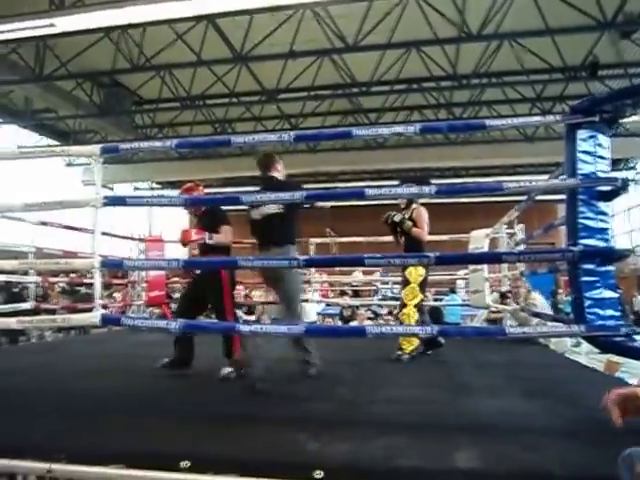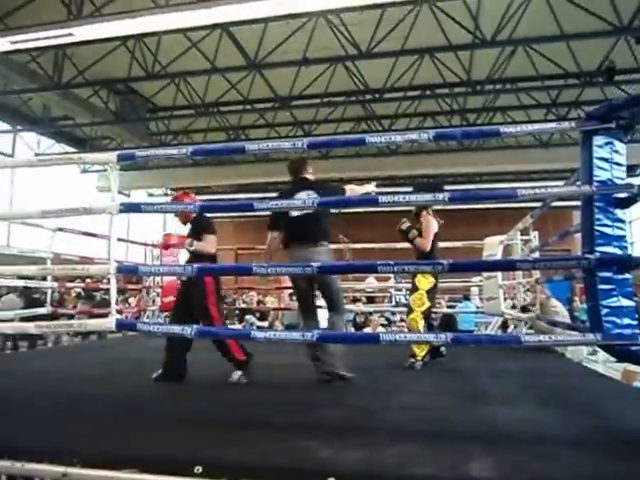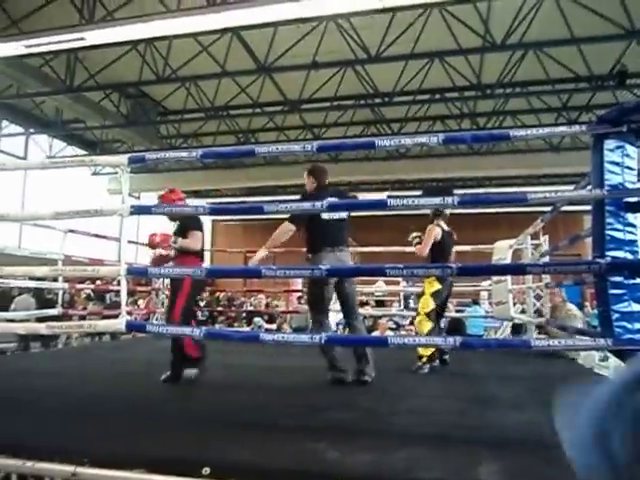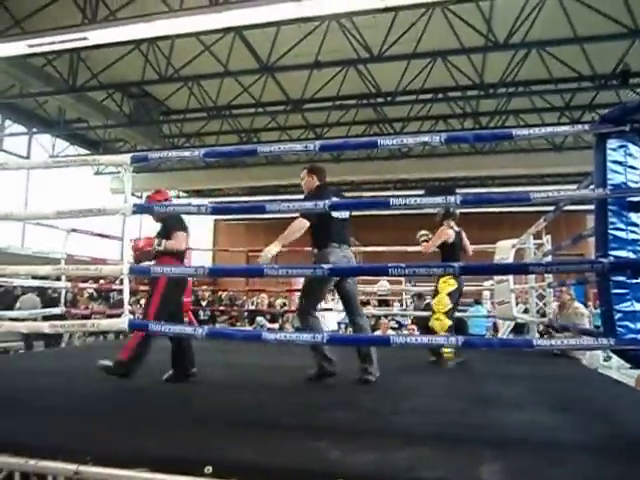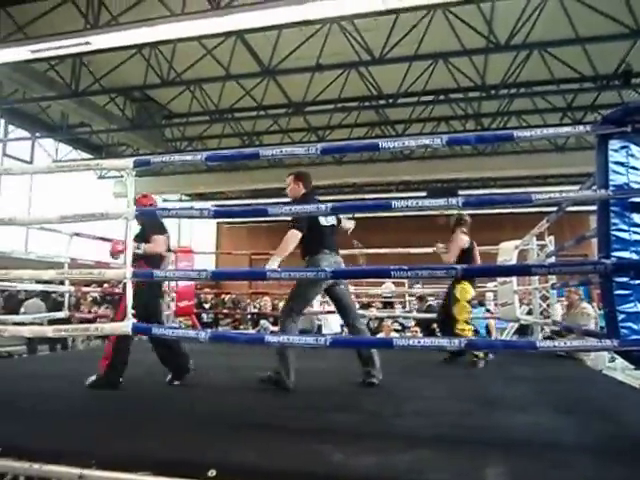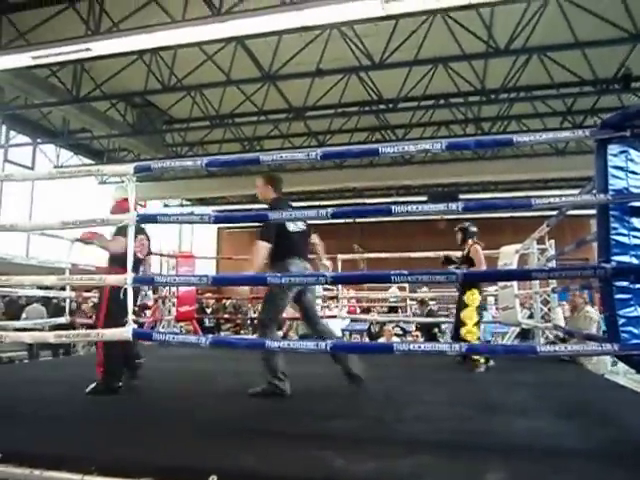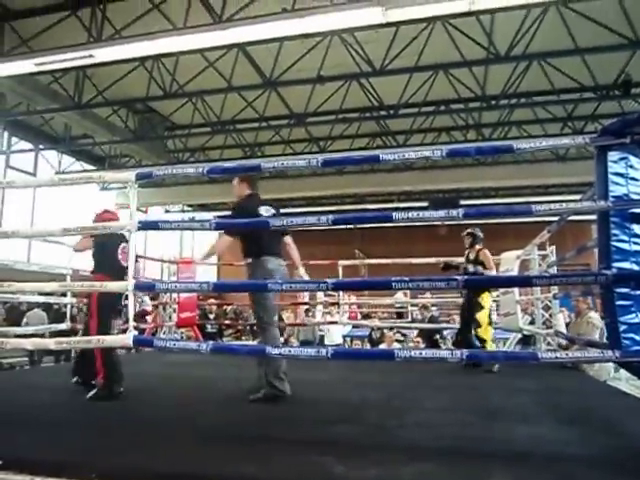
dt=0.2s
person 1, frame 1
right shoulder: (287, 188)
left hip: (265, 257)
right hip: (285, 255)
left knee: (292, 310)
right knee: (291, 313)
left ankle: (309, 361)
person 1, frame 2
left shoulder: (282, 197)
right shoulder: (322, 189)
left elbow: (274, 235)
right elbow: (349, 191)
left wrist: (266, 261)
right wrist: (368, 187)
left hip: (293, 258)
right hip: (319, 254)
left knee: (308, 315)
right knee: (336, 309)
left ankle: (323, 368)
right ankle: (332, 363)
person 1, frame 3
left shoulder: (307, 199)
right shoulder: (341, 196)
left elbow: (290, 227)
left wrist: (264, 250)
left hip: (322, 261)
right hip: (344, 259)
left knee: (320, 318)
right knee: (352, 316)
left ankle: (337, 371)
right ankle: (364, 370)
person 1, frame 4
left shoulder: (315, 197)
right shoulder: (338, 197)
left elbow: (303, 222)
left wrist: (277, 244)
left hip: (327, 257)
right hip: (347, 256)
left knee: (305, 310)
right knee: (356, 314)
left ankle: (326, 363)
right ankle: (369, 369)
person 1, frame 5
left shoulder: (303, 204)
left elbow: (295, 233)
right elbow: (340, 222)
left wrist: (276, 258)
right wrist: (349, 224)
left hip: (318, 263)
right hip: (336, 263)
left knee: (289, 316)
right knee: (352, 318)
left ankle: (283, 375)
right ankle: (372, 372)
person 1, frame 6
left shoulder: (271, 211)
right shoulder: (293, 210)
left elbow: (263, 245)
right elbow: (313, 239)
right wrist: (323, 259)
left hip: (286, 270)
right hip: (304, 269)
left knee: (267, 325)
right knee: (315, 323)
left ankle: (277, 383)
right ankle: (350, 366)
person 1, frame 7
left shoulder: (242, 207)
right shoulder: (271, 208)
left elbow: (227, 239)
right elbow: (288, 240)
left wrist: (204, 257)
right wrist: (300, 268)
left hip: (261, 267)
right hip: (279, 267)
left knee: (266, 327)
right knee: (269, 325)
left ankle: (277, 385)
right ankle: (268, 381)
person 2, frame 1
left shoulder: (215, 213)
right shoulder: (199, 218)
left elbow: (227, 238)
left wrist: (204, 237)
left hip: (219, 270)
right hip: (204, 271)
left knee: (226, 316)
right knee: (183, 311)
left ankle: (236, 361)
right ankle: (182, 358)
person 2, frame 2
left shoulder: (203, 221)
right shoulder: (194, 225)
left elbow: (210, 248)
left wrist: (185, 242)
right wrist: (186, 265)
left hip: (205, 279)
right hip: (193, 279)
left knee: (213, 323)
right knee: (178, 322)
left ankle: (242, 362)
right ankle: (173, 369)
person 2, frame 3
left shoulder: (190, 219)
right shoulder: (184, 222)
left elbow: (196, 244)
left wrist: (170, 240)
right wrist: (165, 256)
left hip: (189, 274)
right hip: (182, 274)
left knee: (177, 318)
right knee: (183, 320)
left ankle: (195, 358)
right ankle: (179, 368)
person 2, frame 4
left shoulder: (173, 220)
right shoulder: (171, 222)
left elbow: (180, 245)
left wrist: (154, 243)
right wrist: (144, 253)
left hip: (169, 274)
right hip: (173, 275)
left knee: (149, 318)
right knee: (174, 321)
left ankle: (124, 364)
right ankle: (184, 368)
person 2, frame 5
left shoulder: (152, 224)
right shoulder: (157, 226)
left elbow: (159, 248)
left wrist: (133, 246)
left hip: (143, 281)
right hip: (153, 282)
right knee: (154, 327)
left ankle: (110, 375)
right ankle: (180, 367)
person 2, frame 6
left shoulder: (126, 227)
right shoulder: (143, 234)
left elbow: (116, 248)
right elbow: (146, 265)
left wrist: (95, 238)
left knee: (106, 329)
right knee: (118, 328)
left ankle: (109, 380)
right ankle: (133, 363)
person 2, frame 7
left shoulder: (104, 236)
right shoulder: (125, 242)
left elbow: (78, 247)
left wrist: (88, 237)
left hip: (101, 291)
right hip: (115, 293)
left knee: (99, 335)
right knee: (91, 333)
left ankle: (111, 385)
right ankle: (83, 375)
person 3, frame 1
left shoulder: (419, 211)
right shoulder: (406, 214)
left elbow: (423, 235)
right elbow: (401, 240)
left wrist: (404, 223)
right wrist: (394, 227)
left hip: (417, 263)
left knee: (409, 305)
right knee: (415, 305)
left ankle: (408, 348)
right ankle: (432, 340)
person 3, frame 2
left shoulder: (429, 220)
right shoulder: (423, 221)
left elbow: (426, 246)
left wrist: (411, 232)
right wrist: (408, 235)
left hip: (427, 272)
right hip: (423, 271)
left knee: (416, 313)
right knee: (423, 312)
left ankle: (420, 355)
right ankle: (435, 348)
person 3, frame 3
left shoulder: (433, 228)
right shoulder: (450, 233)
left elbow: (422, 252)
left wrist: (416, 241)
left hip: (437, 277)
right hip: (446, 278)
left knee: (425, 317)
right knee: (434, 318)
left ankle: (426, 359)
right ankle: (441, 354)
person 3, frame 4
left shoulder: (445, 230)
right shoulder: (460, 232)
left elbow: (427, 249)
right elbow: (469, 252)
left wrist: (423, 238)
left hip: (449, 277)
right hip: (456, 278)
left knee: (440, 315)
right knee: (445, 315)
left ankle: (449, 354)
right ankle: (443, 353)
person 3, frame 5
left shoulder: (459, 236)
right shoulder: (468, 240)
left elbow: (449, 259)
right elbow: (477, 262)
left wrist: (441, 250)
left hip: (463, 283)
right hip: (459, 282)
left knee: (461, 322)
right knee: (444, 317)
left ankle: (480, 353)
right ankle: (457, 350)
person 3, frame 6
left shoulder: (475, 248)
right shoulder: (466, 248)
left elbow: (482, 269)
left wrist: (460, 268)
right wrist: (454, 262)
left hip: (472, 291)
right hip: (464, 290)
left knee: (469, 326)
right knee: (459, 327)
left ankle: (481, 359)
right ankle: (471, 354)
person 3, frame 7
left shoulder: (483, 252)
right shoulder: (468, 253)
left elbow: (493, 272)
left wrist: (476, 270)
right wrist: (454, 267)
left hip: (482, 294)
right hip: (470, 293)
left knee: (483, 326)
right knee: (464, 329)
